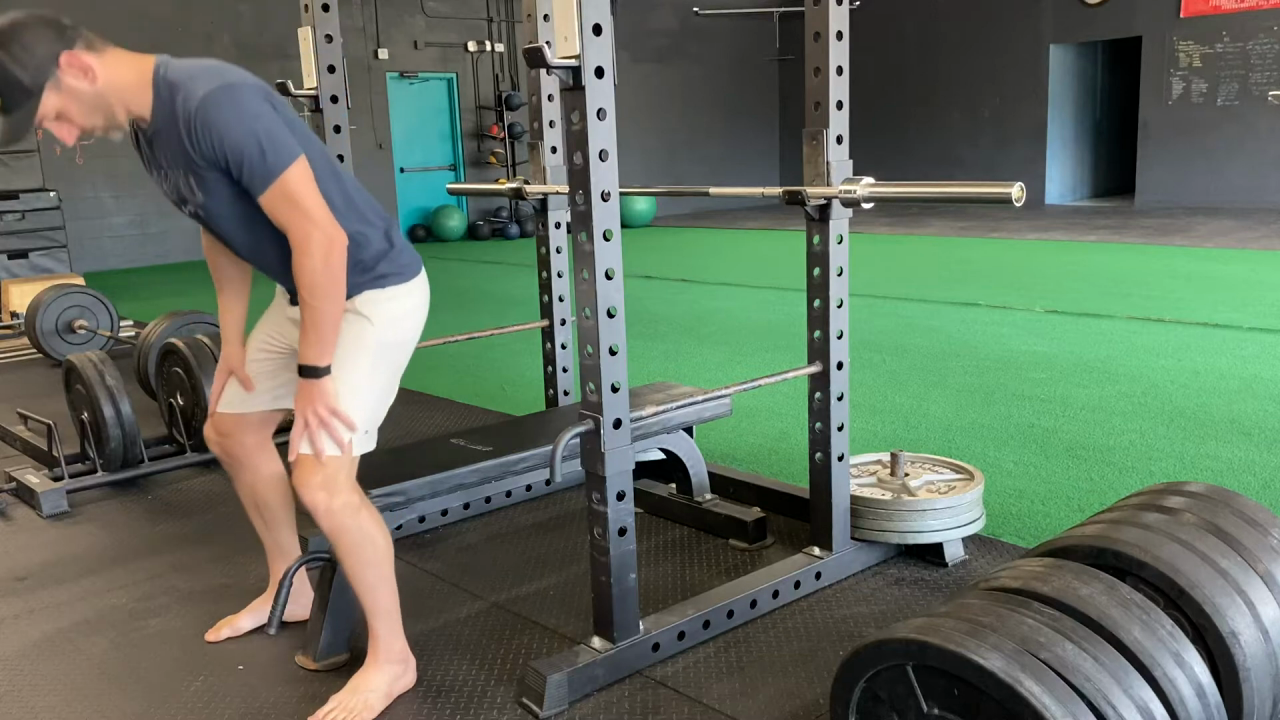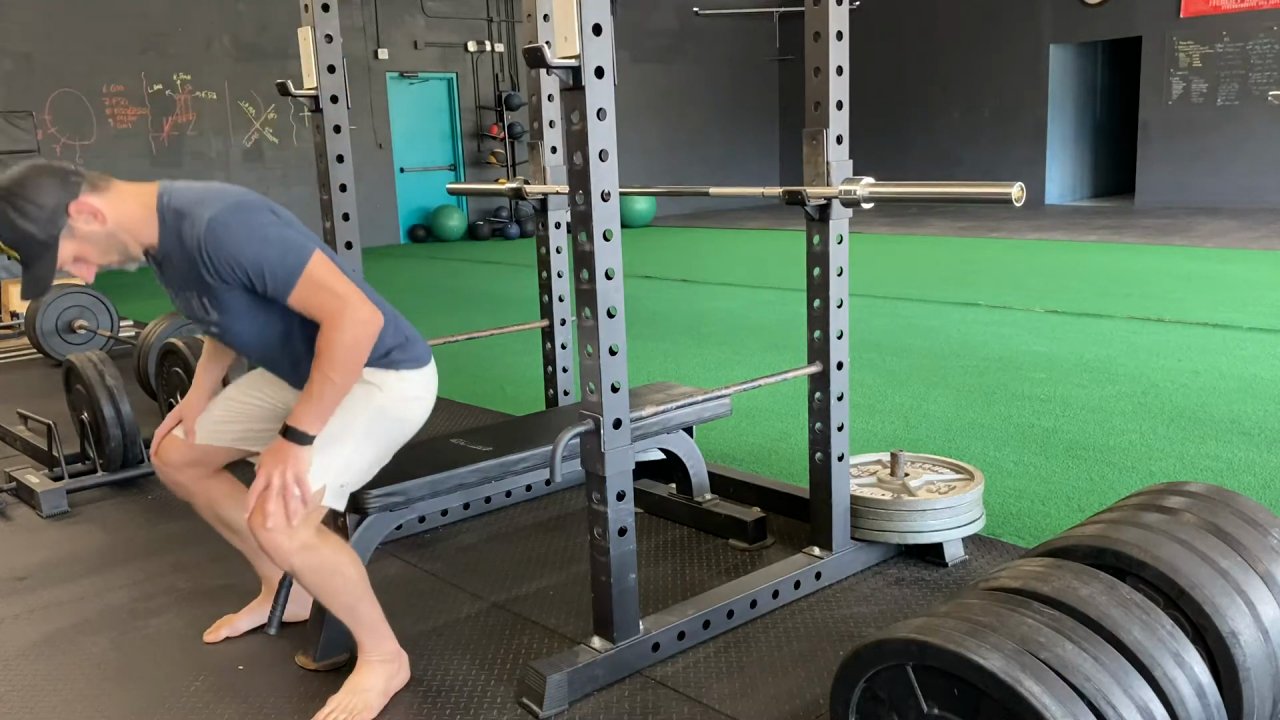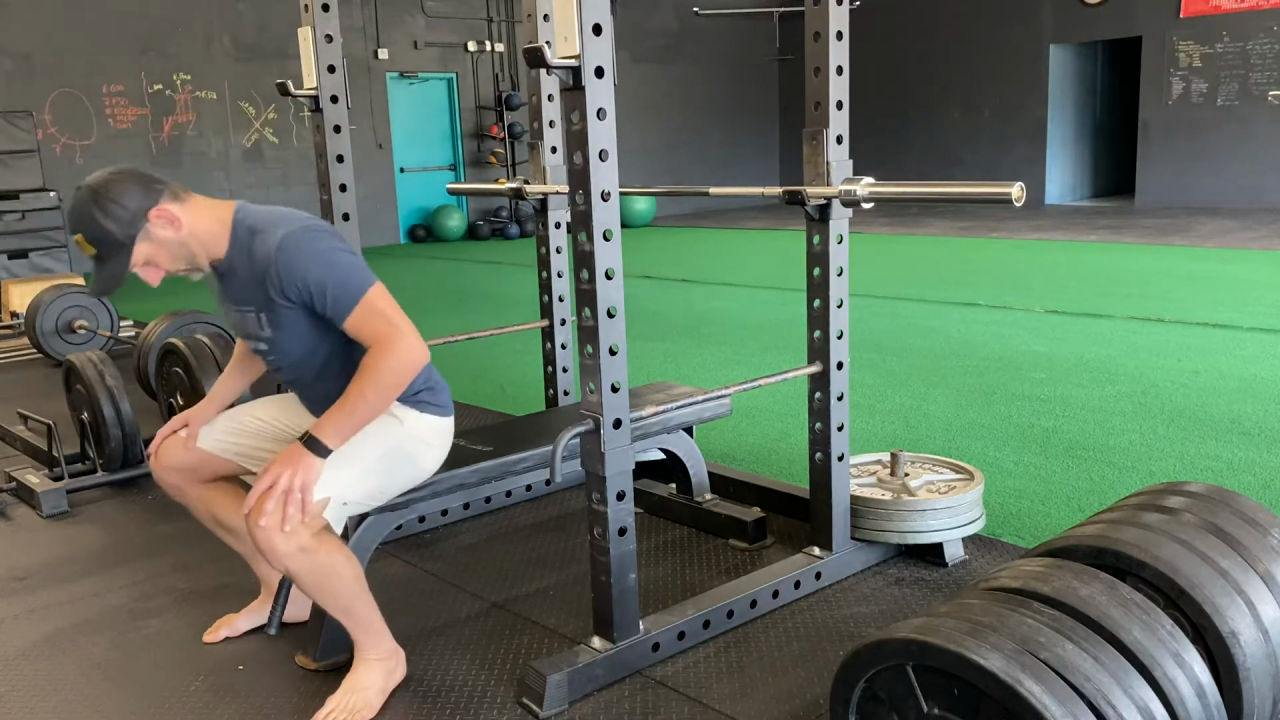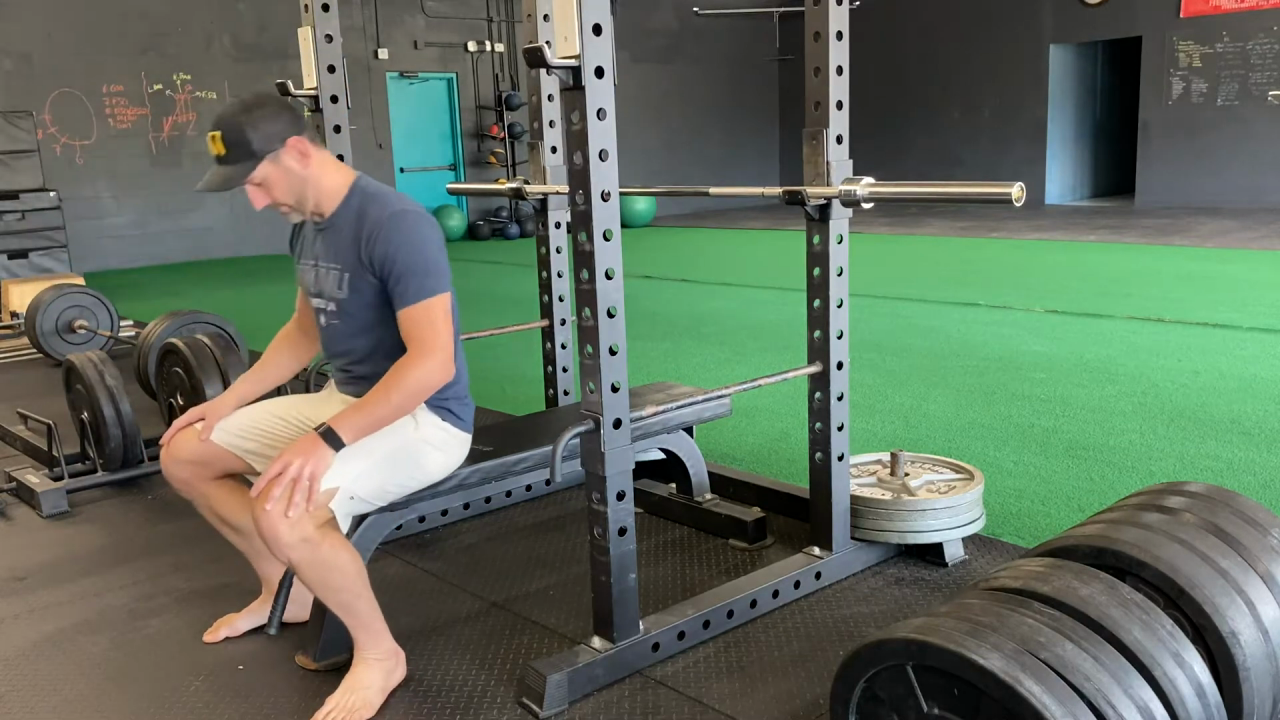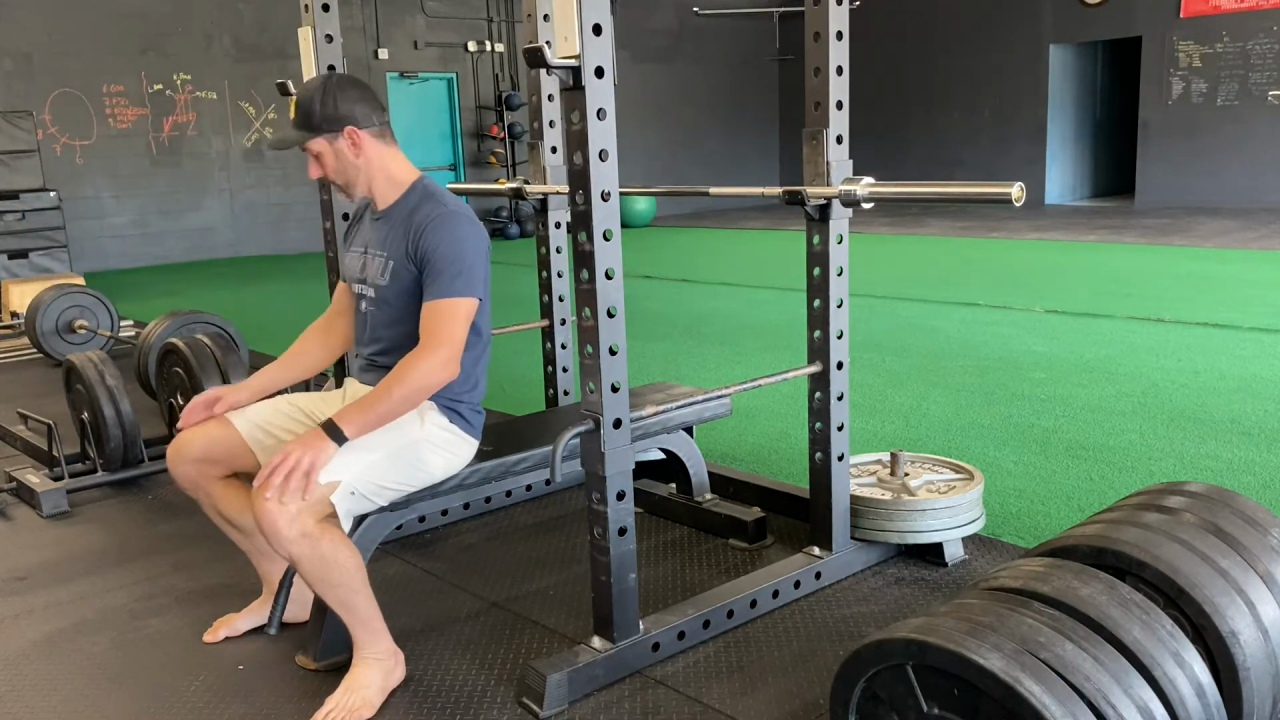
dt=0.4s
person 1, frame 1
left shoulder: (213, 102)
right shoulder: (144, 123)
left elbow: (318, 233)
left wrist: (313, 371)
right wrist: (233, 339)
left hip: (373, 288)
right hip: (304, 291)
left knee: (320, 477)
right knee: (230, 432)
left ankle: (391, 657)
right ankle: (288, 588)
person 1, frame 2
left shoulder: (217, 223)
right shoulder: (157, 230)
left elbow: (356, 316)
left wrist: (297, 438)
right wrist: (201, 393)
left hip: (385, 373)
right hip: (306, 369)
left knee: (277, 519)
right knee: (176, 455)
left ankle: (383, 656)
right ankle: (282, 592)
person 1, frame 3
left shoulder: (289, 246)
right shoulder: (219, 249)
left elbow: (405, 347)
left wrist: (313, 448)
right wrist: (212, 405)
left hip: (405, 414)
right hip: (328, 403)
left knee: (273, 519)
right knee: (173, 459)
left ankle: (380, 654)
right ankle: (283, 590)
person 1, frame 4
left shoulder: (396, 224)
right shoulder: (308, 225)
left elbow: (433, 362)
right elbow: (306, 328)
left wrist: (329, 439)
right wrist: (230, 400)
left hip: (424, 419)
right hip: (346, 399)
left knee: (280, 509)
right knee: (183, 455)
left ankle: (379, 653)
right ankle: (283, 587)
person 1, frame 5
left shoulder: (445, 224)
right shoulder: (364, 218)
left elbow: (439, 361)
right elbow: (337, 327)
left wrist: (332, 435)
right wrist: (245, 392)
left hip: (432, 418)
right hip: (362, 395)
left knee: (281, 504)
right knee: (190, 454)
left ankle: (378, 653)
right ankle: (284, 588)
